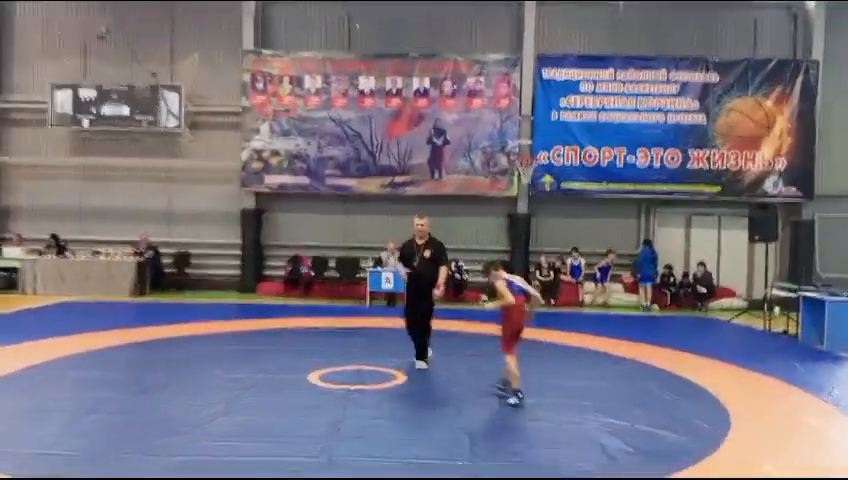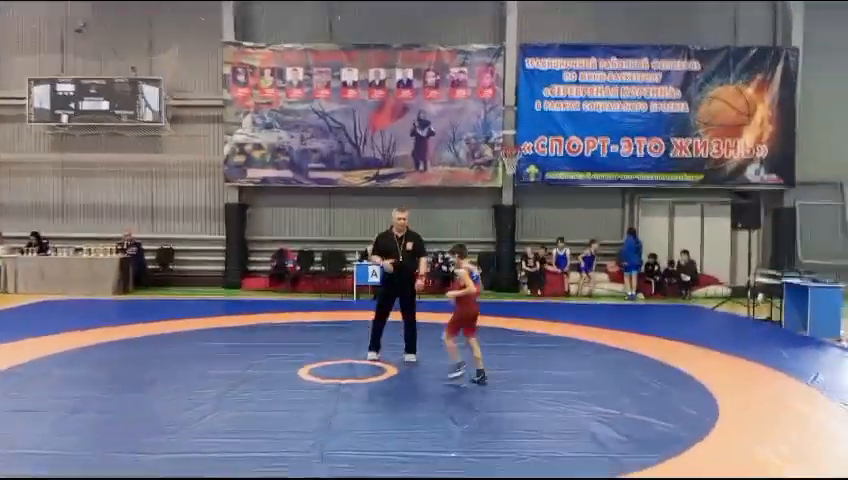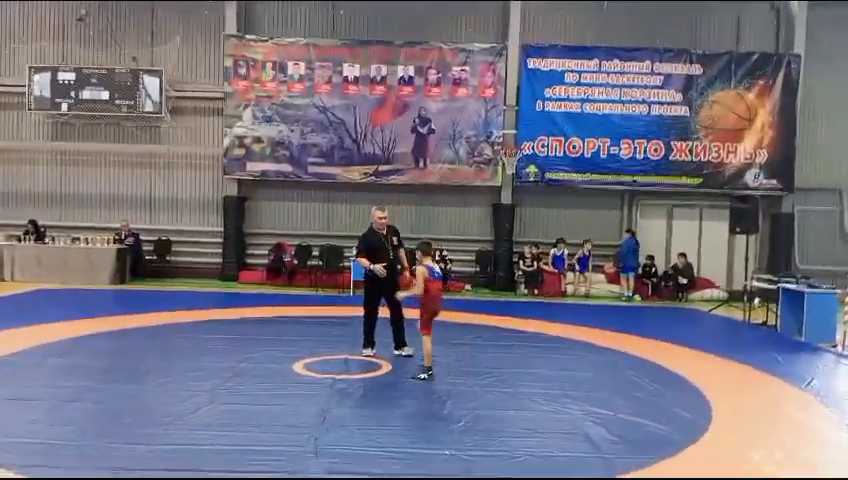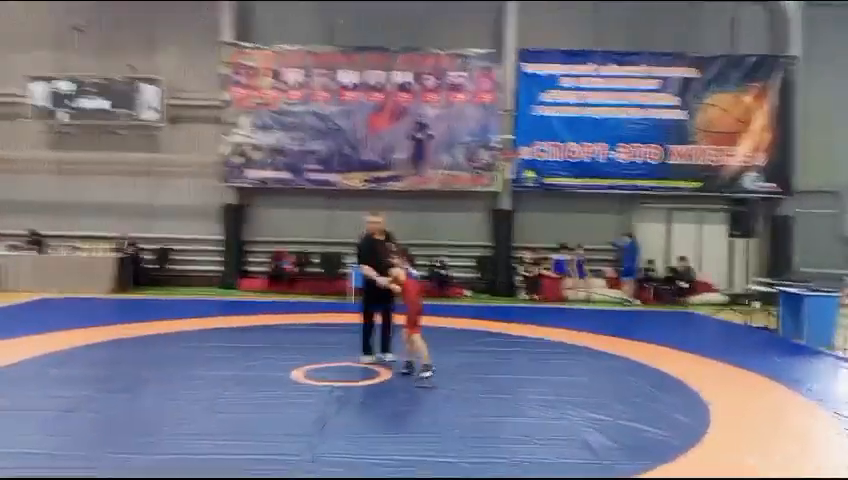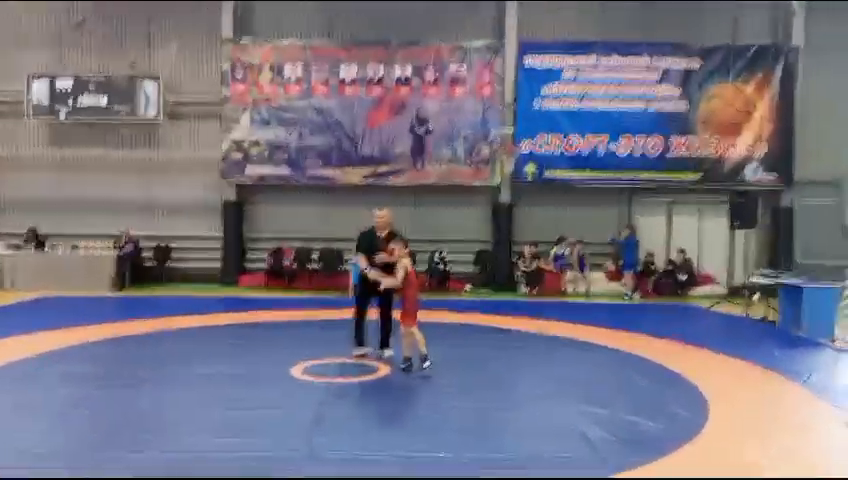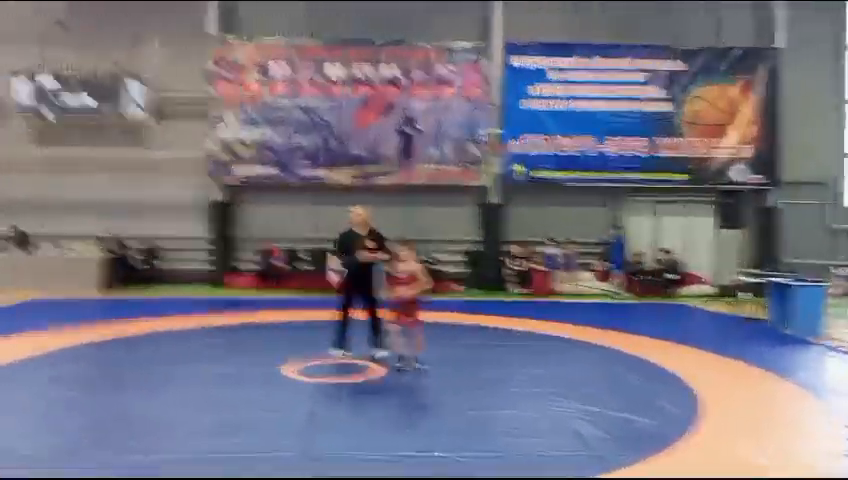
dt=0.4s
person 1, frame 1
left shoulder: (437, 245)
right shoulder: (407, 245)
left elbow: (443, 267)
right elbow: (401, 263)
left wrist: (439, 286)
right wrist: (402, 270)
left hip: (428, 291)
right hip: (412, 289)
left knee: (423, 324)
right knee: (410, 322)
left ankle: (421, 358)
right ankle: (425, 350)
person 1, frame 2
left shoulder: (415, 238)
right shoulder: (383, 237)
left elbow: (422, 258)
right elbow: (374, 255)
left wrist: (420, 276)
right wrist: (382, 263)
left hip: (408, 283)
right hip: (388, 283)
left knee: (409, 318)
right knee: (380, 316)
left ankle: (410, 351)
right ankle: (374, 349)
person 1, frame 3
left shoulder: (393, 231)
right shoulder: (367, 237)
left elbow: (400, 250)
right elbow: (360, 258)
left wrist: (405, 268)
right wrist: (372, 267)
left hip: (392, 278)
right hip: (374, 280)
left knee: (397, 312)
right knee: (371, 313)
left ankle: (401, 345)
right ankle: (368, 346)
person 1, frame 4
left shoulder: (388, 237)
right shoulder: (364, 243)
right elbow: (363, 266)
right wrist: (378, 278)
left hip: (388, 284)
right hip: (372, 285)
left knee: (387, 318)
right knee: (368, 319)
left ankle: (385, 350)
right ankle: (367, 352)
person 1, frame 5
left shoulder: (395, 237)
right shoulder: (366, 235)
right elbow: (359, 255)
left wrist: (390, 259)
right wrist: (367, 269)
right hip: (367, 278)
left knee: (386, 314)
right knee: (360, 311)
left ankle: (385, 347)
right ankle: (360, 345)
person 1, frame 6
left shoulder: (375, 236)
right shoulder: (345, 236)
left elbow: (385, 255)
right elbow: (337, 256)
left wrist: (371, 256)
left hip: (366, 279)
right hip: (349, 279)
left knee: (372, 313)
right knee: (343, 313)
left ankle: (378, 347)
right ankle: (339, 346)
person 2, frame 1
left shoulder: (499, 282)
right shoulder: (518, 279)
left elbow: (510, 300)
right elbow: (537, 296)
left wrist: (494, 304)
left hip: (509, 322)
right hip: (520, 321)
left knee: (509, 356)
right knee: (511, 354)
left ankle: (517, 393)
right ankle: (505, 383)
person 2, frame 2
left shoulder: (461, 271)
right shoulder: (473, 269)
left elbow: (472, 289)
right elbow: (478, 289)
left wrist: (454, 293)
left hip: (463, 310)
right hip: (474, 309)
left knee: (447, 336)
right knee: (472, 341)
left ankle: (459, 364)
right ankle: (480, 373)
person 2, frame 3
left shoulder: (420, 269)
right shoulder: (437, 267)
left elbow: (419, 291)
left wrist: (404, 294)
left hip: (428, 305)
right hip: (437, 304)
left knee: (426, 336)
right knee: (423, 328)
left ankle: (428, 370)
right ankle: (428, 362)
person 2, frame 4
left shoulder: (396, 271)
right shoulder: (412, 272)
right wrist: (391, 285)
left hip: (412, 306)
right hip: (416, 305)
left knee: (415, 336)
right knee: (407, 335)
left ankle: (427, 367)
right ankle: (409, 365)
person 2, frame 5
left shoulder: (403, 262)
right shoulder: (403, 262)
left elbow: (397, 281)
right elbow: (399, 282)
left wrist: (384, 283)
right wrist: (385, 280)
left hip: (410, 299)
right hip: (406, 300)
left knee: (412, 328)
right knee: (404, 330)
left ankle: (425, 357)
right ankle: (407, 359)
person 2, frame 6
left shoulder: (415, 267)
right shoulder: (394, 267)
left elbow: (426, 284)
left wrist: (411, 291)
right wrist: (393, 293)
left hip: (411, 302)
right hip: (398, 303)
left knee: (414, 331)
right knee: (395, 330)
left ankle: (416, 359)
right ankle: (402, 359)
